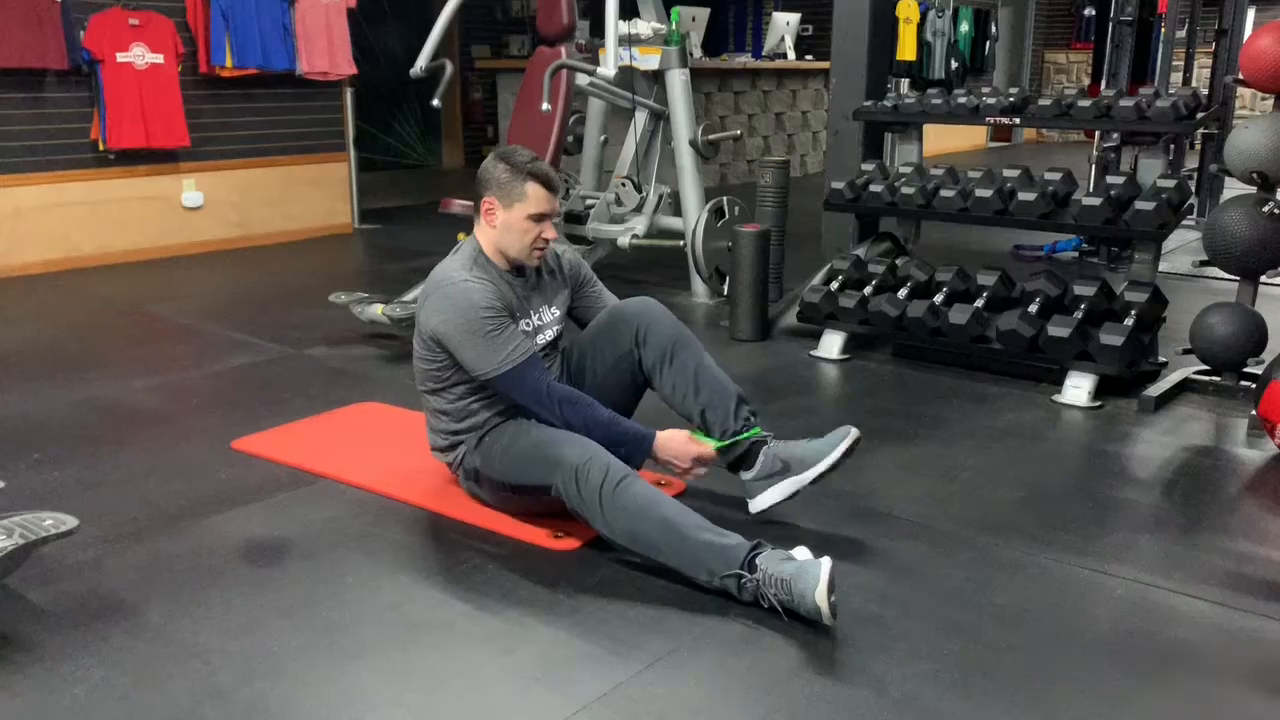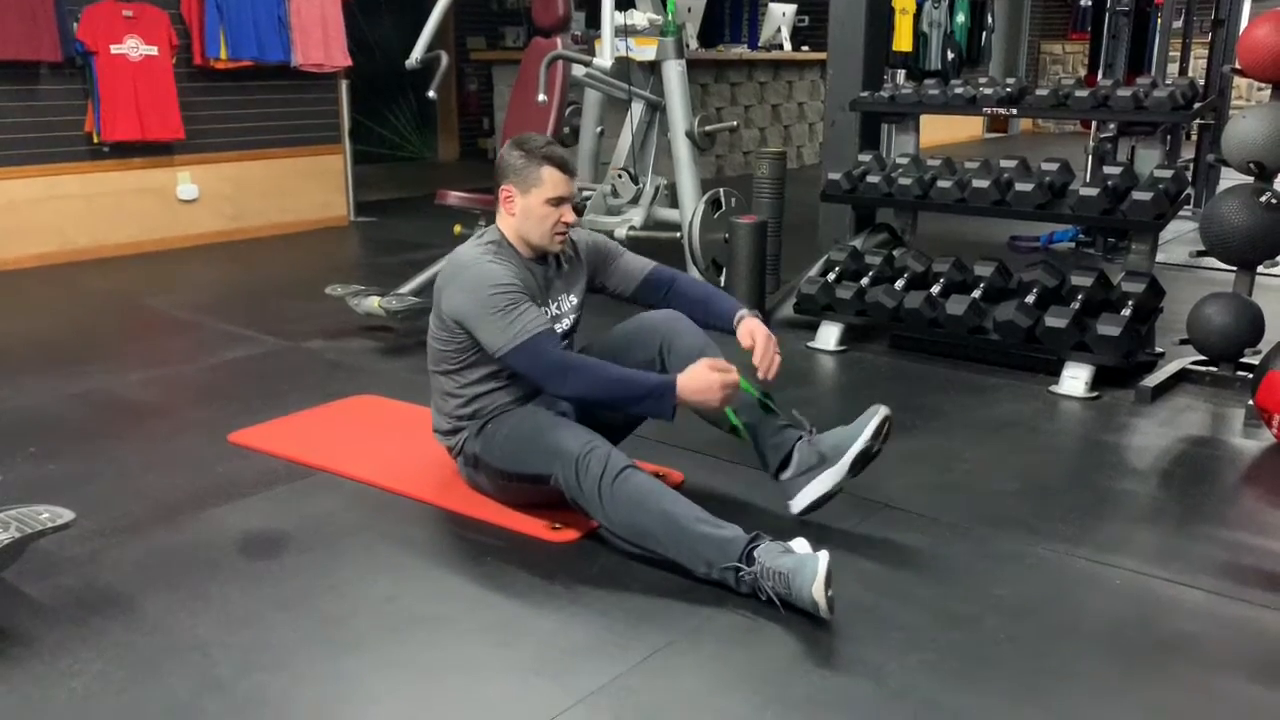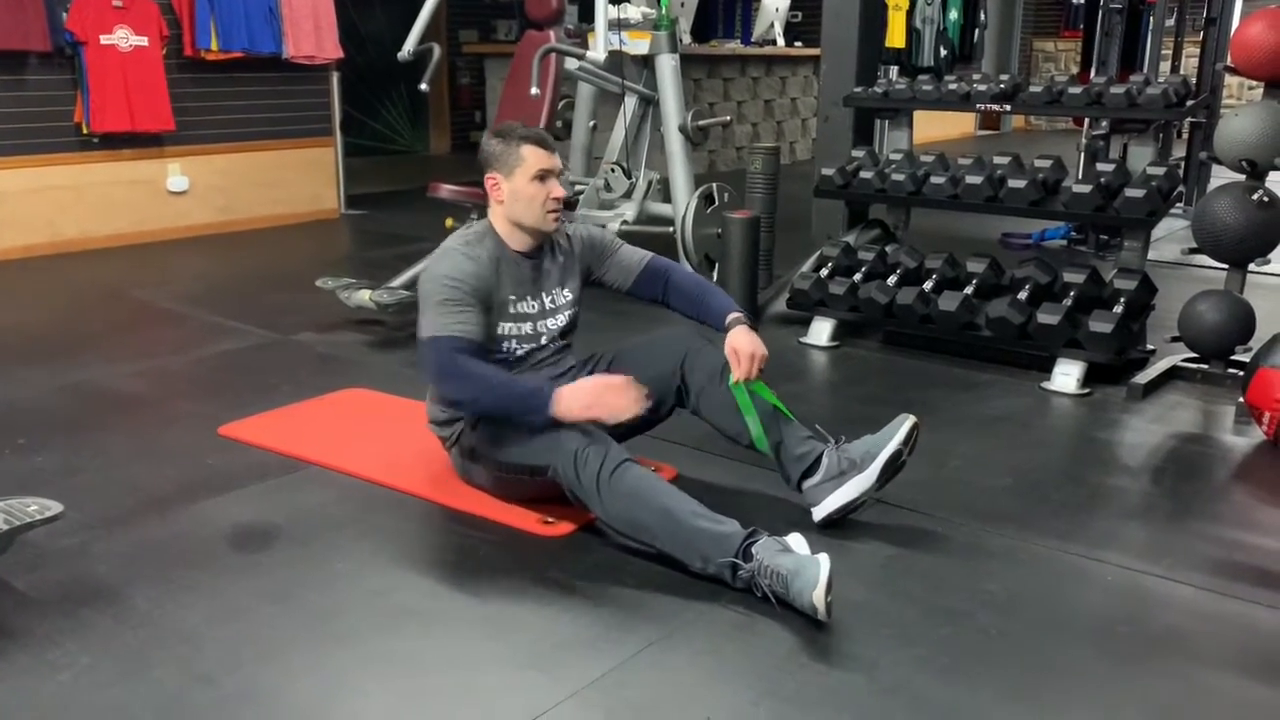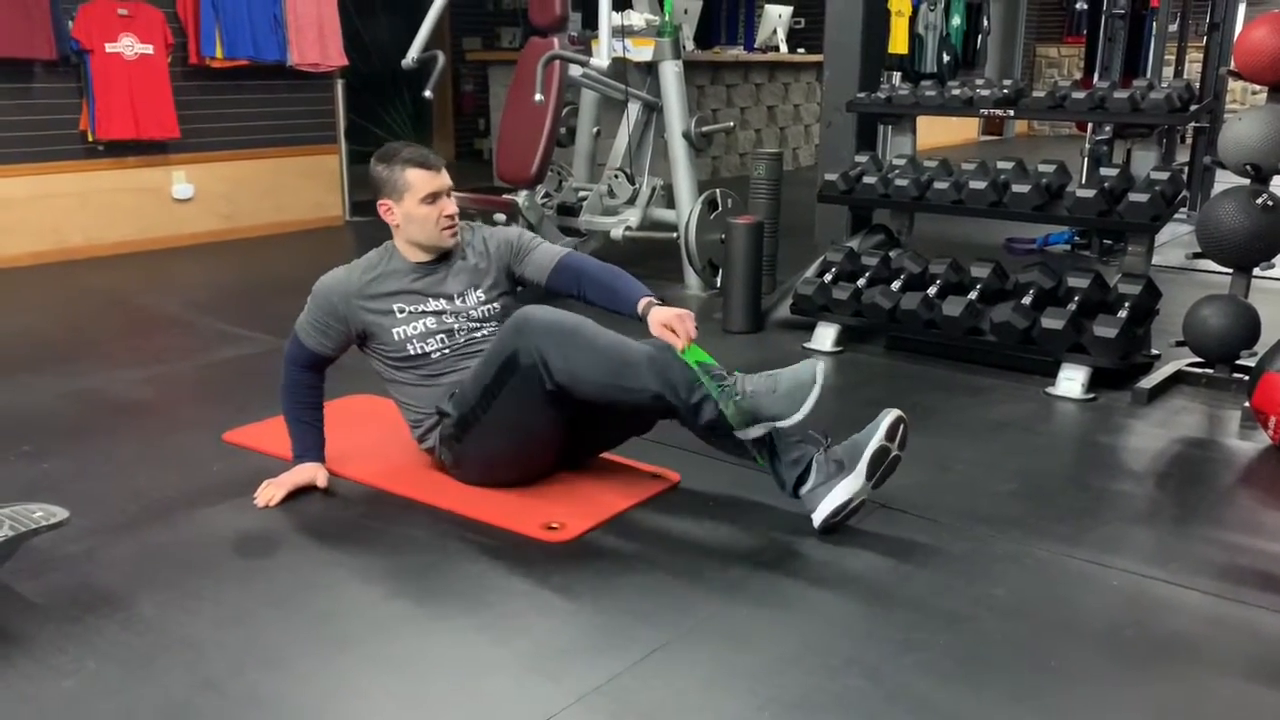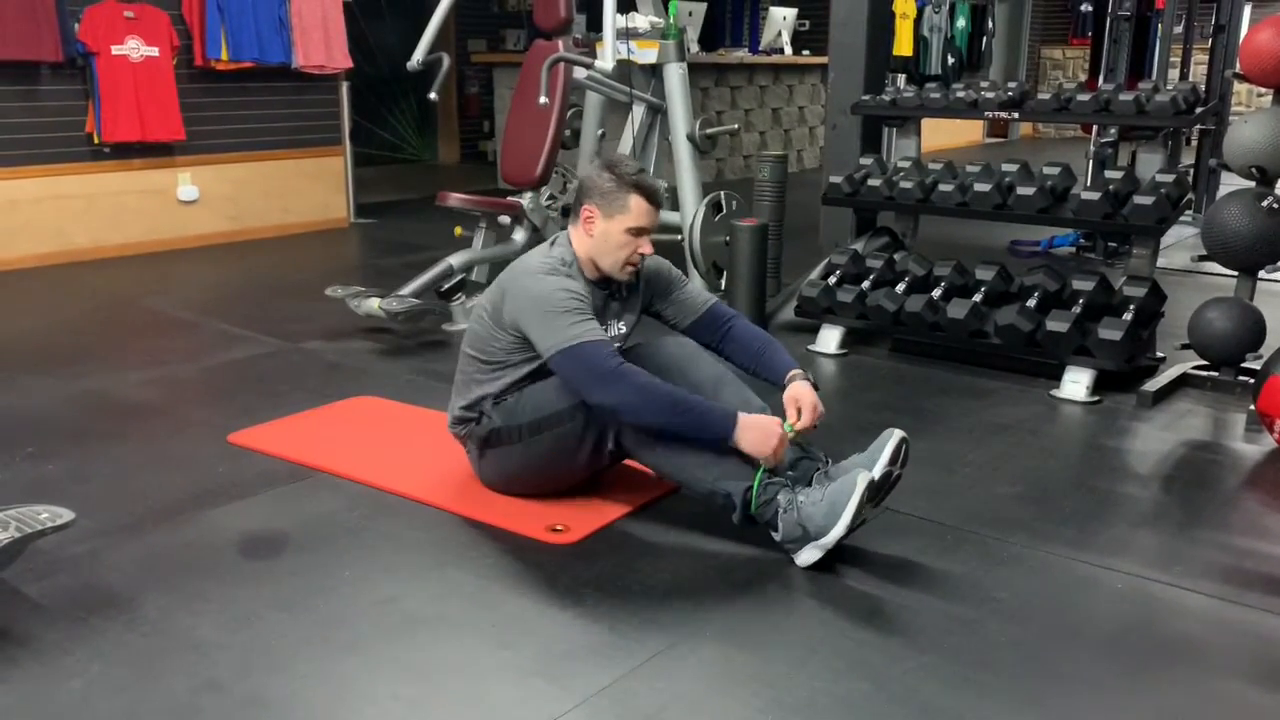
dt=1s
person 1, frame 1
left shoulder: (556, 261)
right shoulder: (461, 294)
left elbow: (631, 338)
right elbow: (543, 399)
left wrist: (717, 412)
right wrist: (651, 445)
right hip: (491, 443)
left knee: (643, 315)
right knee: (587, 465)
left ankle: (757, 460)
right ankle: (759, 574)
person 1, frame 2
left shoulder: (575, 248)
right shoulder: (478, 276)
left elbow: (667, 284)
right elbow: (559, 371)
left wrist: (743, 318)
right wrist: (675, 390)
left hip: (565, 397)
right hip: (494, 431)
left knee: (667, 326)
right knee: (585, 458)
left ankle: (794, 460)
right ankle: (757, 564)
person 1, frame 3
left shoulder: (574, 242)
right shoulder: (457, 269)
left elbow: (664, 278)
right elbow: (452, 378)
left wrist: (735, 323)
right wrist: (559, 400)
left hip: (565, 393)
right hip: (486, 429)
left knee: (691, 347)
right knee: (584, 454)
left ankle: (818, 469)
right ankle: (755, 562)
person 1, frame 4
left shoulder: (496, 245)
right shoulder: (349, 290)
left elbow: (578, 272)
right elbow: (302, 365)
left wrist: (647, 305)
right wrist: (309, 457)
left hip: (551, 415)
right hip: (474, 440)
left knee: (666, 359)
right knee: (537, 325)
left ankle: (812, 475)
right ankle: (730, 405)
person 1, frame 5
left shoulder: (641, 273)
right shoulder: (542, 285)
left elbow: (722, 326)
right elbow: (606, 386)
left wrist: (793, 376)
right wrist: (733, 428)
left hip: (579, 430)
right hip: (502, 440)
left knee: (675, 353)
right knee: (624, 395)
left ankle: (812, 476)
right ankle: (783, 511)
